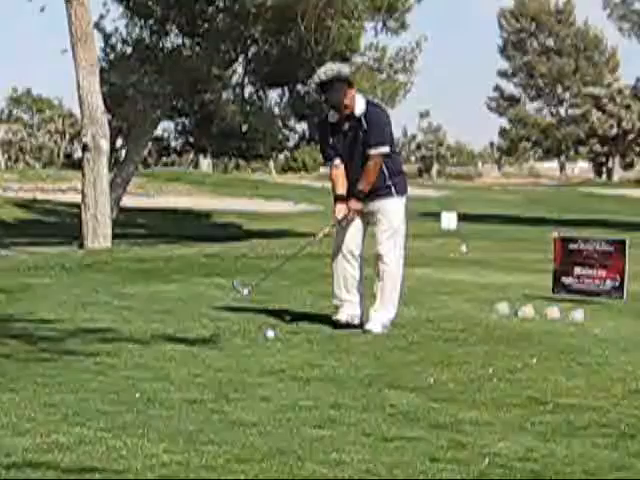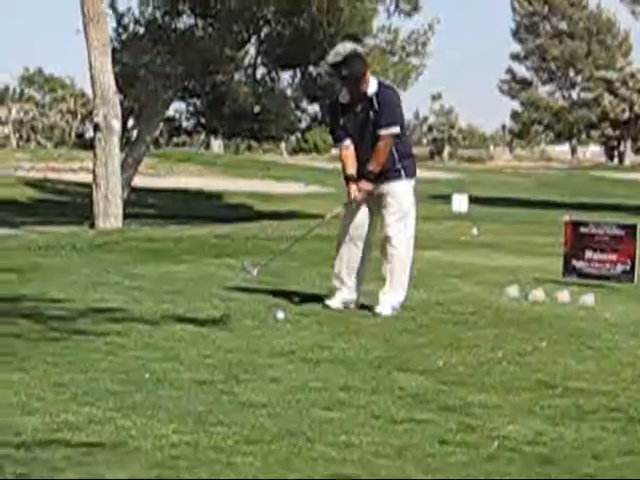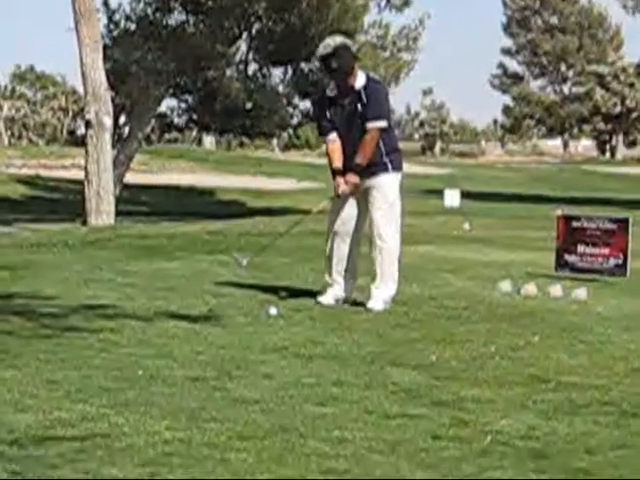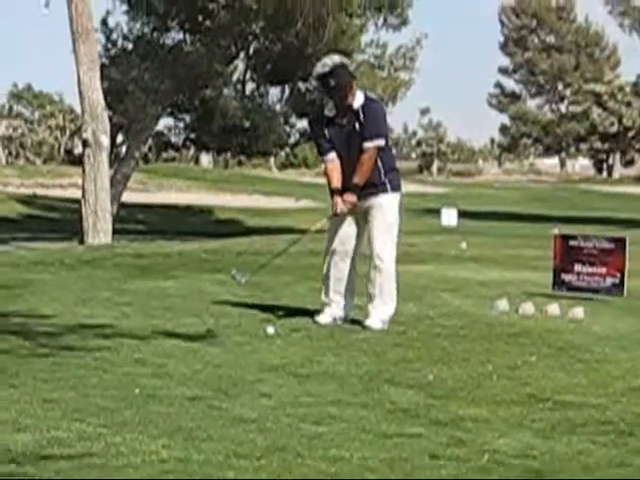
dt=0.2s
person 1, frame 1
left shoulder: (375, 114)
right shoulder: (326, 125)
left elbow: (375, 160)
right elbow: (335, 164)
left wrist: (359, 196)
right wrist: (341, 199)
left hip: (387, 193)
right hip: (354, 197)
left knee: (387, 254)
right knee: (344, 249)
left ankle: (381, 316)
right ankle: (350, 309)
person 1, frame 2
left shoulder: (386, 95)
right shoulder: (337, 106)
left elbow: (386, 141)
right elbow: (345, 146)
left wrist: (369, 177)
right wrist: (352, 181)
left hip: (395, 176)
right hip: (362, 180)
left knee: (396, 238)
right knee: (351, 235)
left ankle: (391, 299)
right ankle: (346, 292)
person 1, frame 3
left shoulder: (374, 88)
right shoulder: (323, 101)
left elbow: (373, 133)
right elbow: (331, 140)
left wrist: (355, 170)
right wrist: (338, 174)
left hip: (382, 171)
right hip: (349, 174)
left knee: (383, 231)
right knee: (340, 231)
left ankle: (382, 293)
right ankle: (339, 288)
person 1, frame 4
left shoulder: (371, 108)
right shoulder: (321, 120)
left elbow: (370, 153)
right elbow: (330, 159)
left wrist: (353, 190)
right wrist: (336, 193)
left hip: (380, 189)
right hip: (348, 193)
left knee: (382, 252)
right knee: (337, 250)
left ankle: (380, 312)
right ankle: (336, 307)
